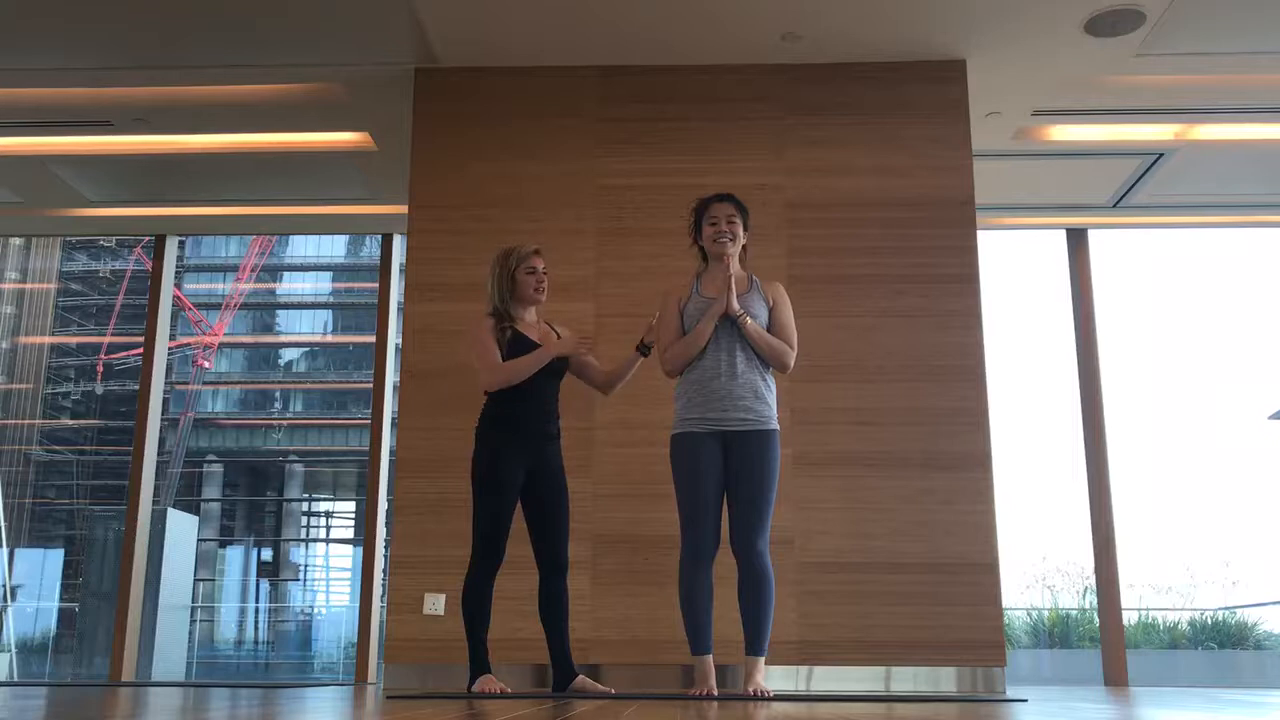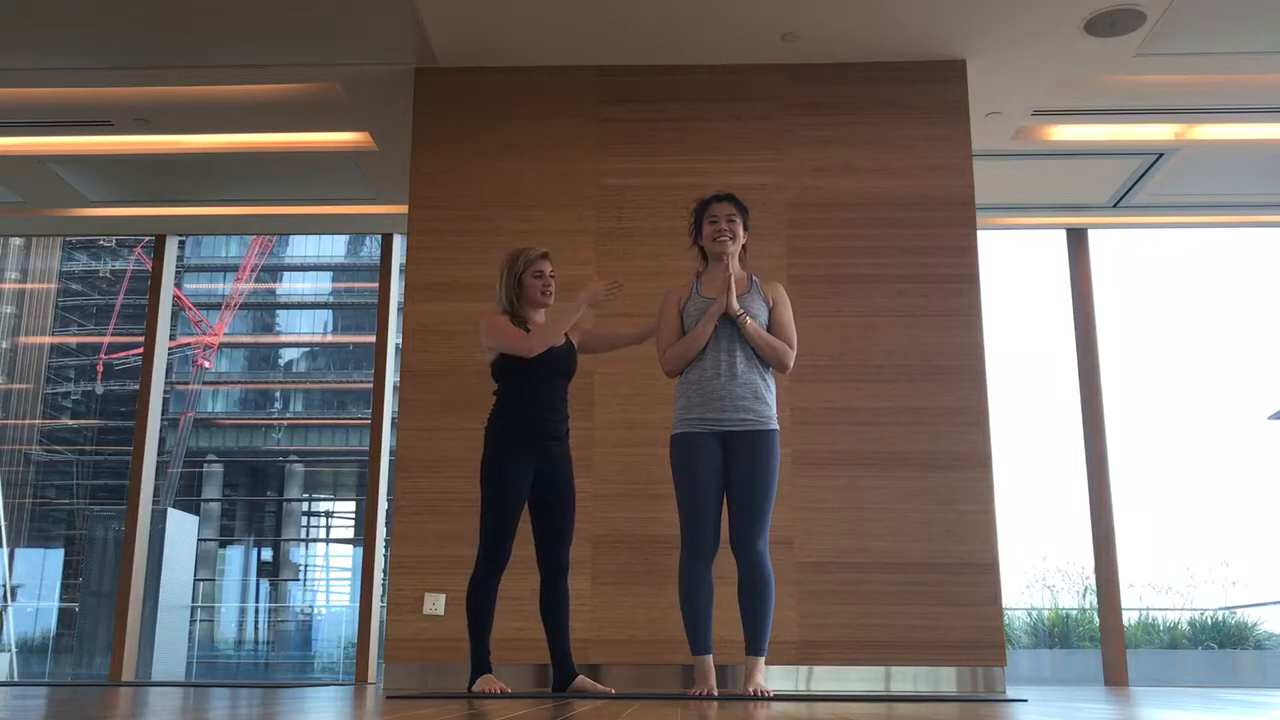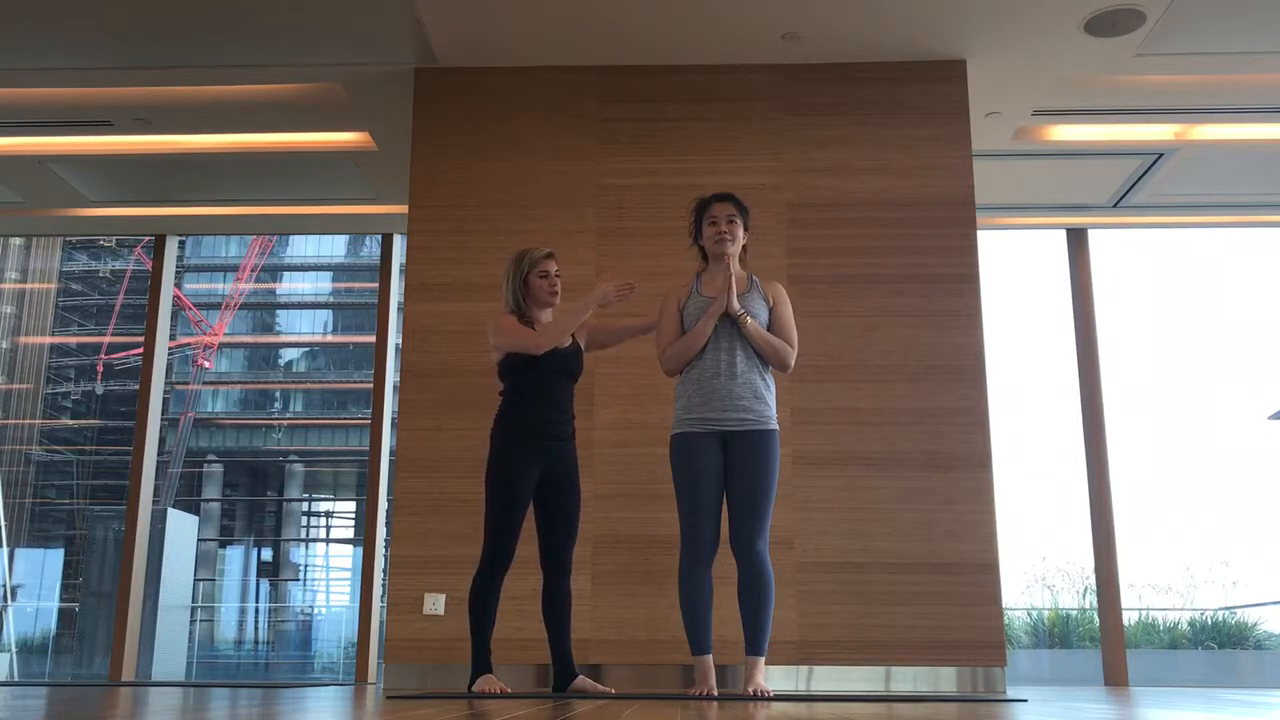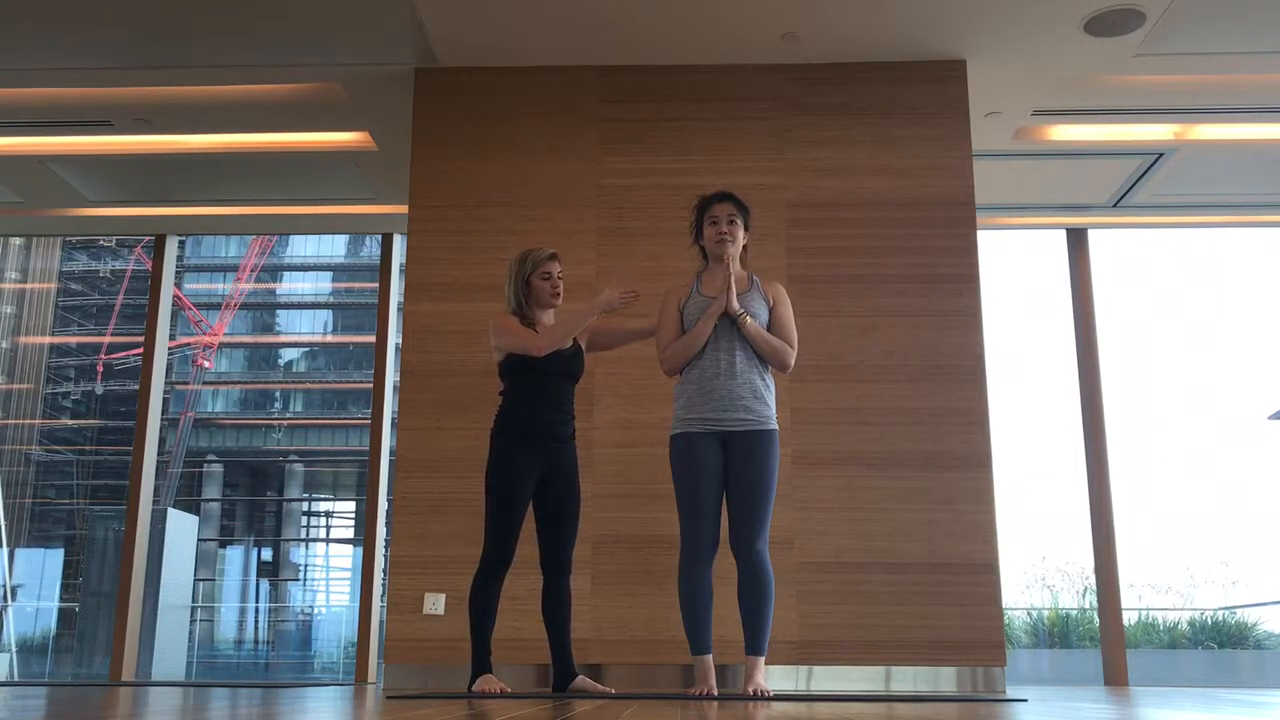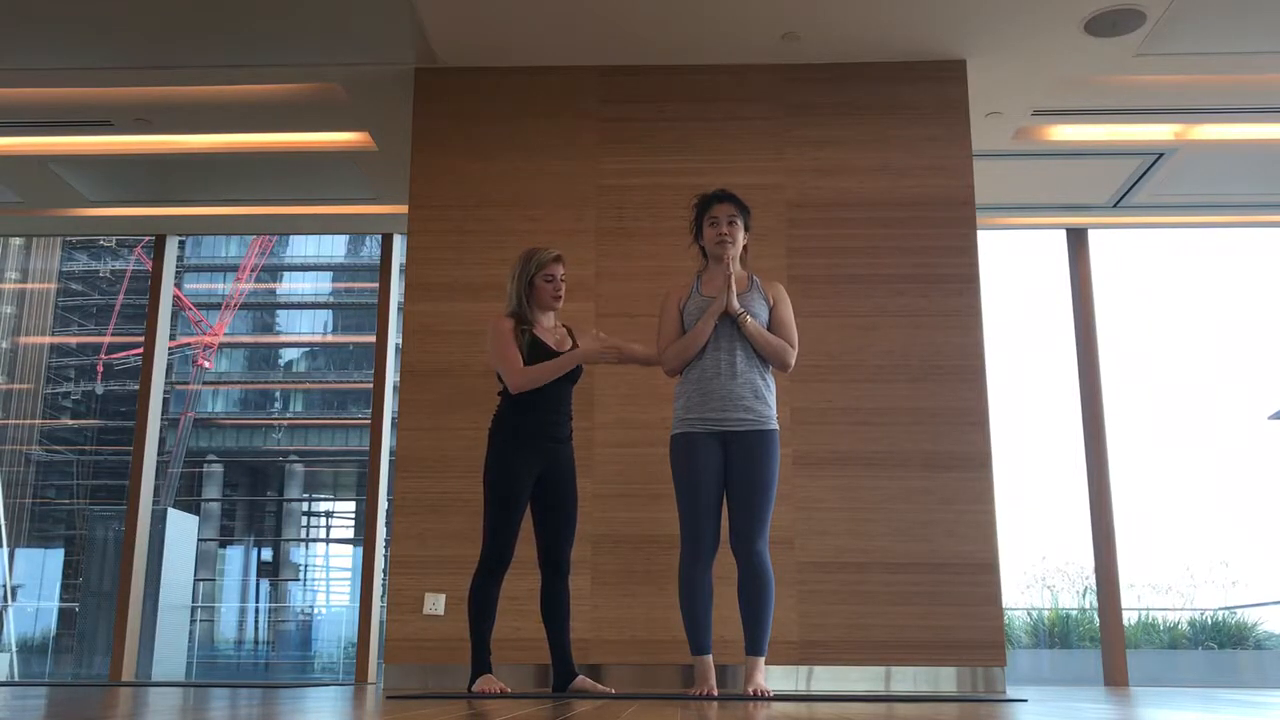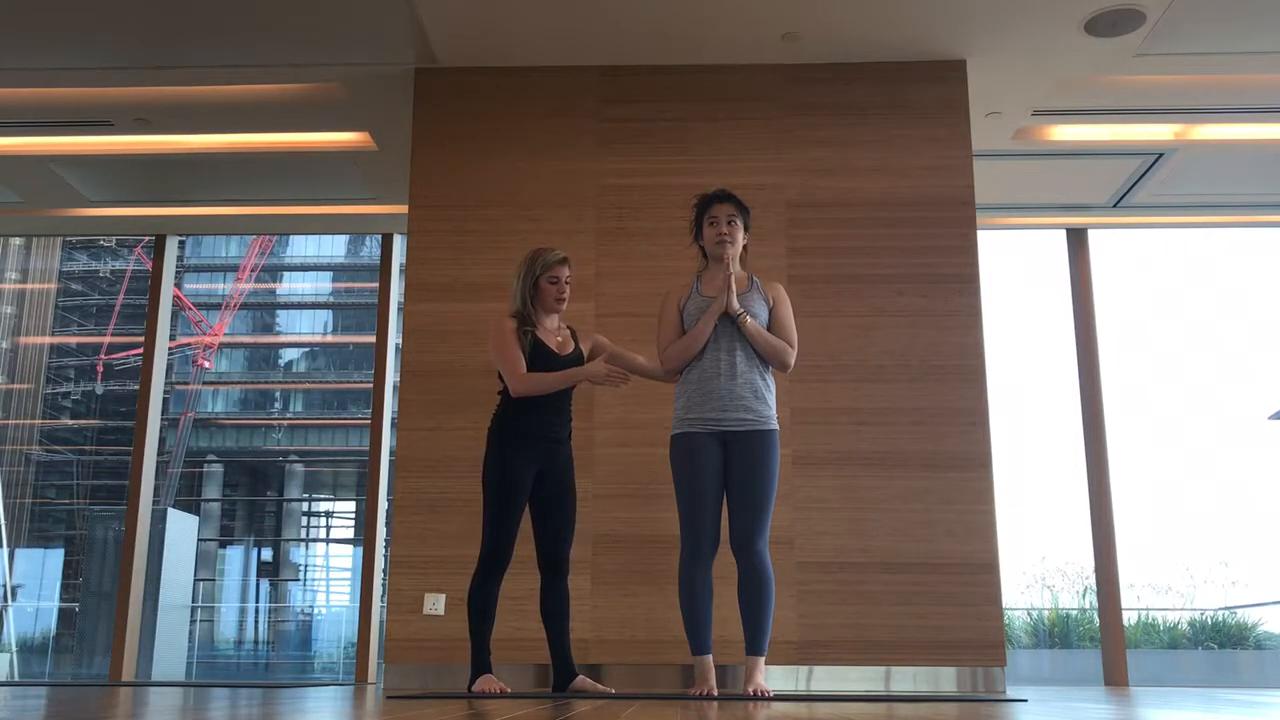
dt=0.5s
person 1, frame 1
left shoulder: (769, 293)
right shoulder: (681, 297)
left elbow: (787, 359)
right elbow: (670, 363)
left wrist: (740, 315)
right wrist: (713, 314)
left hip: (755, 428)
right hip: (696, 429)
left knee: (752, 547)
right knee: (698, 546)
left ankle: (755, 667)
right ankle: (703, 668)
person 1, frame 2
left shoulder: (769, 292)
right shoulder: (681, 297)
left elbow: (786, 359)
right elbow: (670, 363)
left wrist: (739, 314)
right wrist: (713, 313)
left hip: (755, 428)
right hip: (695, 429)
left knee: (752, 546)
right knee: (698, 546)
left ankle: (756, 666)
right ankle: (704, 667)
person 1, frame 3
left shoulder: (769, 292)
right shoulder: (681, 296)
left elbow: (787, 359)
right elbow: (669, 362)
left wrist: (740, 314)
right wrist: (713, 311)
left hip: (755, 428)
right hip: (695, 429)
left knee: (751, 546)
right knee: (698, 547)
left ankle: (756, 667)
right ankle: (703, 668)
person 1, frame 4
left shoulder: (769, 293)
right shoulder: (681, 296)
left elbow: (787, 359)
right elbow: (669, 362)
left wrist: (738, 313)
right wrist: (713, 312)
left hip: (754, 427)
right hip: (695, 429)
left knee: (751, 546)
right knee: (698, 547)
left ankle: (756, 666)
right ankle: (703, 667)
person 1, frame 5
left shoulder: (769, 293)
right shoulder: (681, 297)
left elbow: (787, 358)
right elbow: (670, 362)
left wrist: (739, 313)
right wrist: (713, 312)
left hip: (755, 428)
right hip: (695, 430)
left knee: (751, 547)
right knee: (698, 547)
left ankle: (756, 667)
right ankle: (703, 668)
person 1, frame 6
left shoulder: (769, 293)
right shoulder: (680, 297)
left elbow: (787, 359)
right elbow: (669, 363)
left wrist: (738, 313)
right wrist: (713, 312)
left hip: (755, 428)
right hip: (695, 430)
left knee: (752, 547)
right knee: (698, 547)
left ankle: (756, 666)
right ankle: (703, 667)
person 2, frame 1
left shoulder: (558, 335)
right shoulder: (489, 328)
left elbow: (606, 383)
right elbow: (493, 378)
left wrist: (643, 349)
right wrist: (553, 350)
left hip: (546, 451)
right hip: (500, 448)
left knee: (555, 562)
right knee: (488, 557)
left ankle: (565, 671)
right ankle: (479, 670)
person 2, frame 2
left shoulder: (571, 333)
right shoulder: (496, 325)
left elbow: (634, 337)
right elbow: (531, 346)
right wrist: (582, 303)
left hip: (555, 451)
right hip: (509, 447)
left knee: (556, 563)
right knee: (494, 556)
left ankle: (565, 671)
right ankle: (480, 670)
person 2, frame 3
left shoulder: (578, 331)
right shoulder: (504, 326)
left elbow: (640, 328)
right elbow: (539, 344)
right wrist: (591, 301)
left hip: (561, 451)
right hip: (515, 447)
left knee: (559, 564)
right knee: (497, 557)
left ankle: (565, 671)
right ankle: (481, 670)
person 2, frame 4
left shoulder: (579, 334)
right shoulder: (505, 326)
left elbow: (640, 331)
right elbow: (539, 346)
right wrist: (596, 306)
left hip: (561, 452)
right hip: (515, 448)
left knee: (559, 564)
right knee: (498, 557)
left ankle: (565, 671)
right ankle: (480, 669)
person 2, frame 5
left shoulder: (578, 336)
right shoulder: (506, 328)
left elbow: (643, 354)
right elbow: (516, 380)
right wrist: (577, 356)
left hip: (558, 453)
right hip: (513, 448)
left knee: (557, 564)
right knee: (496, 556)
left ankle: (565, 671)
right ankle: (481, 669)
person 2, frame 6
left shoulder: (583, 340)
right shoulder: (508, 328)
left elbow: (647, 366)
right elbow: (519, 384)
right wrist: (584, 373)
left hip: (557, 454)
right hip: (512, 448)
left knee: (557, 564)
right knee: (496, 556)
left ankle: (565, 672)
right ankle: (480, 669)
